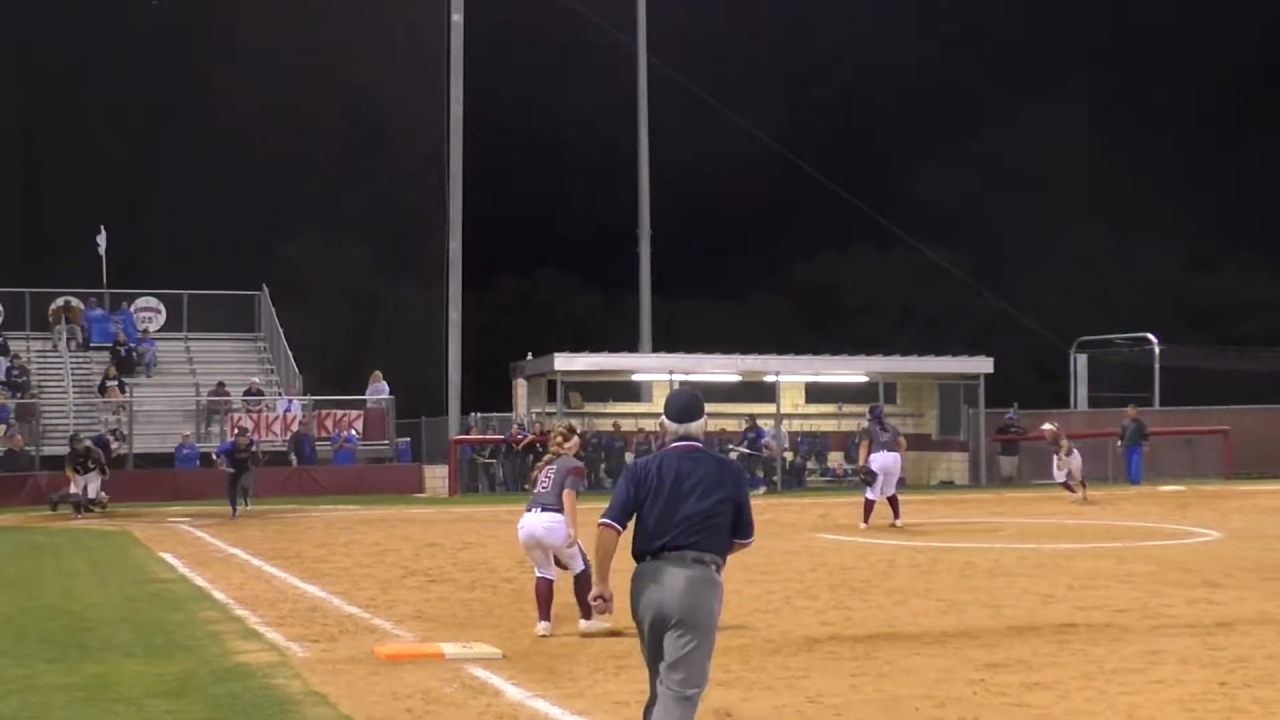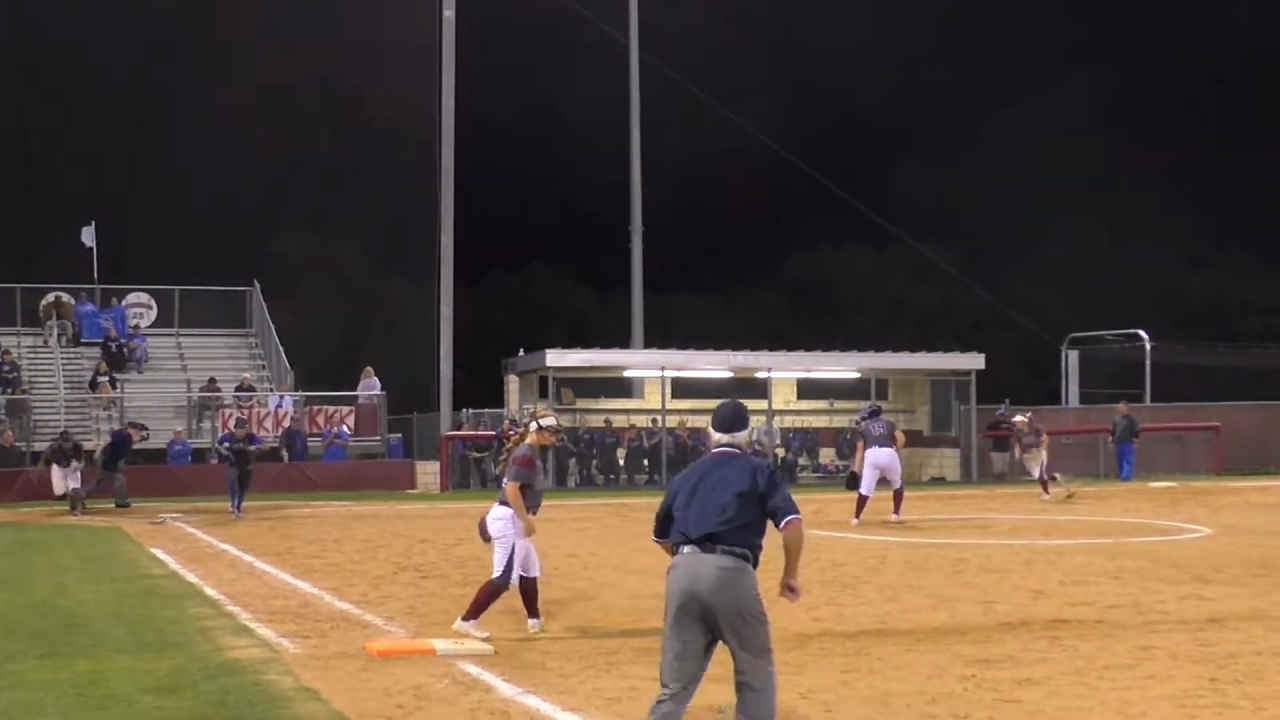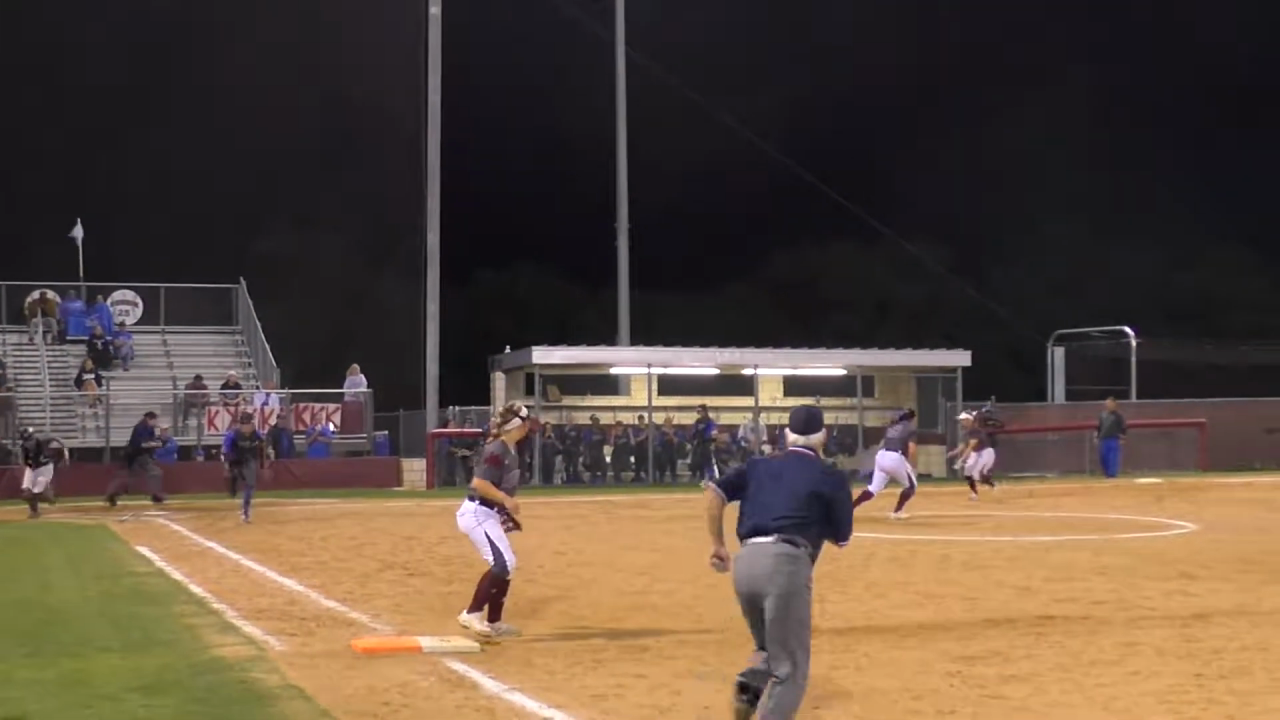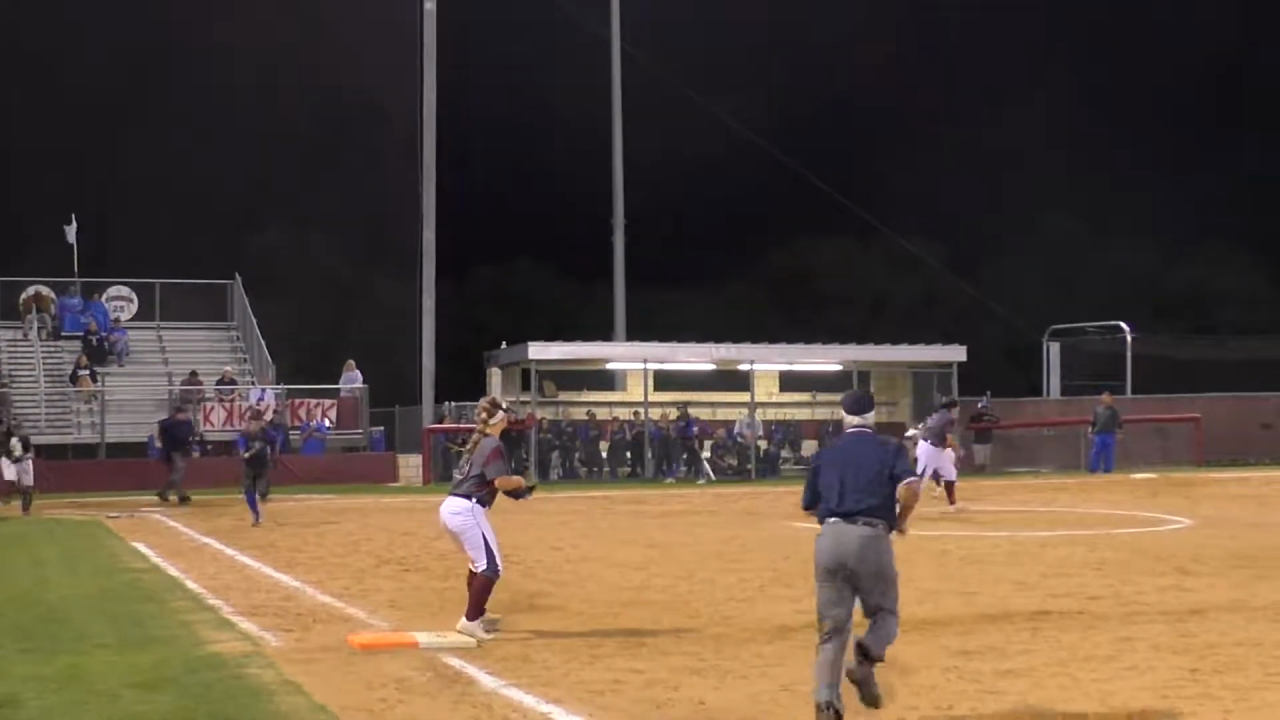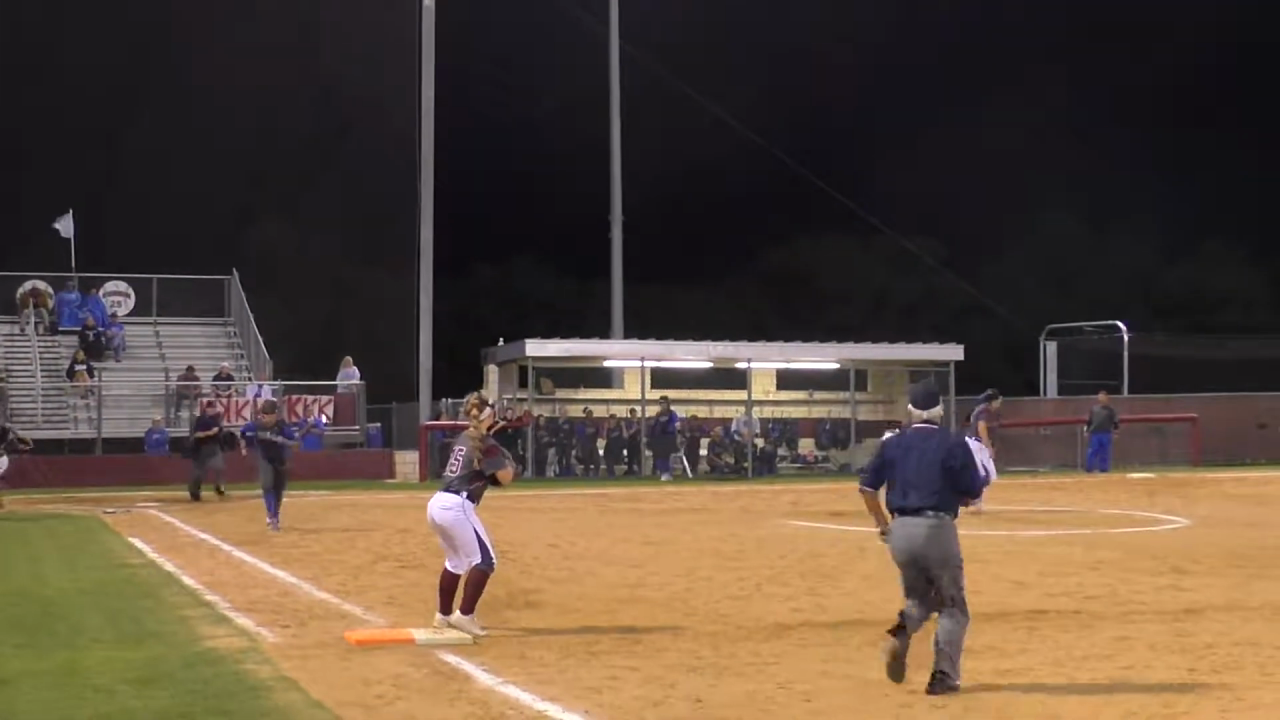
dt=0.3s
person 1, frame 1
left shoulder: (641, 469)
right shoulder: (730, 471)
left elbow: (609, 525)
right elbow: (743, 539)
left wrist: (601, 582)
left hip: (649, 582)
right hip: (699, 584)
left knee: (661, 683)
right knee: (679, 690)
person 1, frame 2
left shoulder: (685, 475)
right shoulder: (761, 472)
left elbow: (661, 536)
right elbow: (792, 524)
right wrist: (791, 574)
left hip: (683, 574)
right hip: (731, 576)
left knee: (675, 683)
right knee: (755, 674)
person 1, frame 3
left shoulder: (757, 466)
right shoulder: (831, 477)
left elbow: (713, 491)
right elbow: (841, 538)
left wrist: (717, 544)
left hip: (746, 562)
right hip: (787, 565)
left knee: (771, 650)
right knee: (789, 668)
left ankle: (749, 687)
person 1, frame 4
left shoulder: (825, 453)
right shoulder: (889, 449)
left elbow: (810, 506)
right elbow: (909, 487)
right wrist: (900, 520)
left hip: (829, 540)
right hip: (871, 540)
left knee: (833, 626)
right knee: (884, 617)
right ankle: (865, 658)
person 1, frame 5
left shoulder: (892, 444)
right shoulder: (954, 445)
left elbow: (867, 487)
right elbow: (973, 495)
left wrist: (881, 521)
left hip: (901, 531)
right hip: (938, 531)
left knee: (920, 599)
right knee: (952, 608)
left ankle: (901, 633)
right ankle: (944, 674)
person 2, frame 1
left shoulder: (545, 465)
right shoulder: (575, 466)
right elbow: (568, 496)
right wrist: (572, 528)
left hip: (526, 522)
right hip: (552, 523)
left knee: (544, 573)
right knee: (581, 569)
left ankle: (543, 623)
right ankle: (587, 620)
person 2, frame 2
left shoulder: (531, 453)
right shoulder: (525, 454)
right elbow: (510, 488)
right wrist: (526, 519)
left hip: (511, 518)
right hip: (509, 518)
left knee: (529, 568)
right knee: (504, 577)
left ankle: (534, 619)
right ankle: (467, 621)
person 2, frame 3
left shoulder: (510, 450)
right shoulder: (496, 450)
right elbow: (478, 483)
left wrist: (505, 509)
right wrist: (506, 500)
left hip: (489, 514)
right hip: (476, 513)
left knee: (505, 565)
right knee: (502, 563)
left ankle: (493, 623)
right ankle: (472, 614)
person 2, frame 4
left shoulder: (477, 442)
right shoulder: (493, 445)
right elbow: (502, 483)
left wrist: (512, 482)
right wrist: (520, 482)
left hip: (449, 508)
right hip: (467, 511)
left knee: (478, 562)
right knee: (490, 567)
left ankle: (478, 613)
right ankle: (470, 621)
person 2, frame 5
left shoulder: (463, 439)
right shoulder: (486, 443)
right elbow: (505, 477)
left wrist: (490, 473)
right wrist: (508, 466)
left hip: (437, 504)
right hip: (457, 506)
left knee: (455, 561)
right knee: (484, 561)
left ankle: (444, 615)
right ankle: (464, 616)
